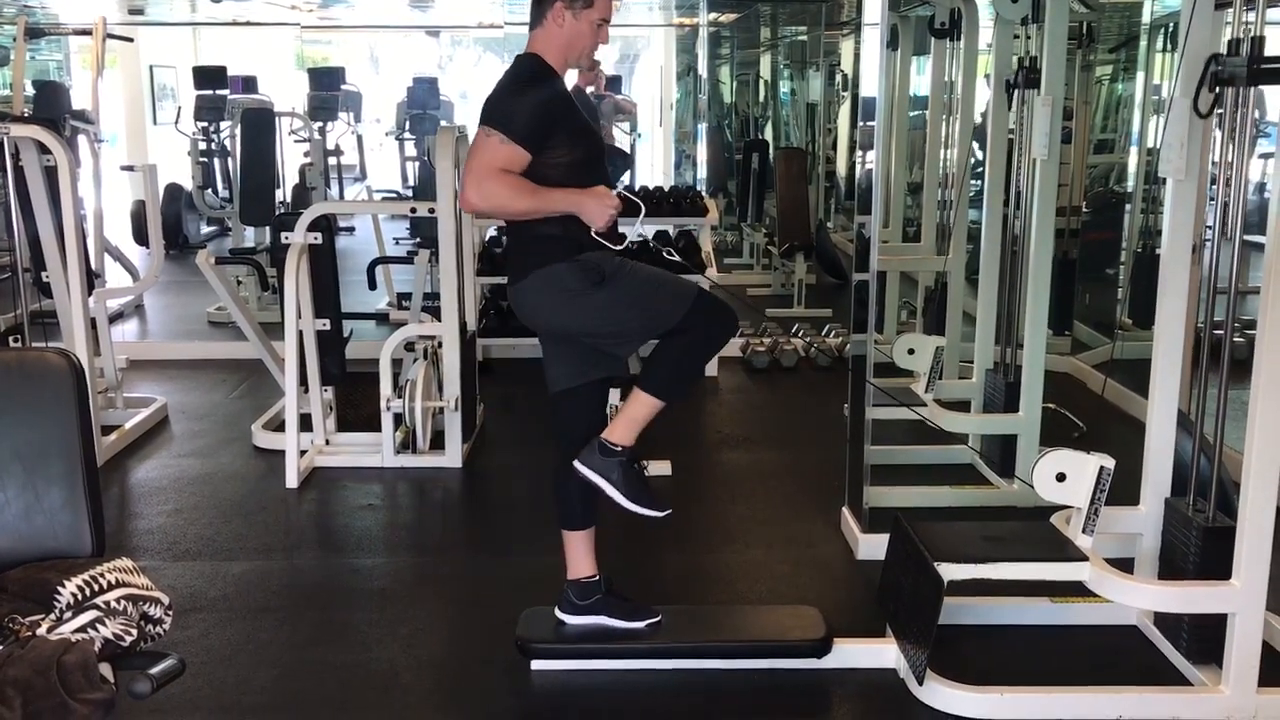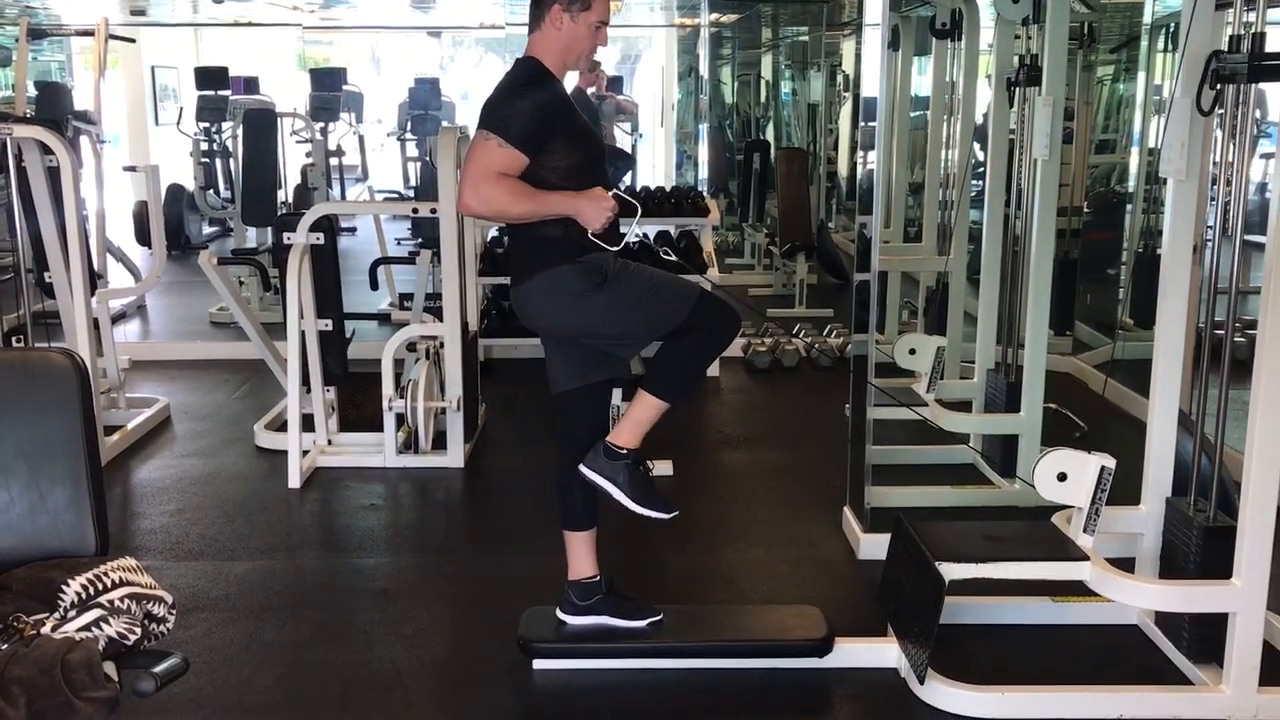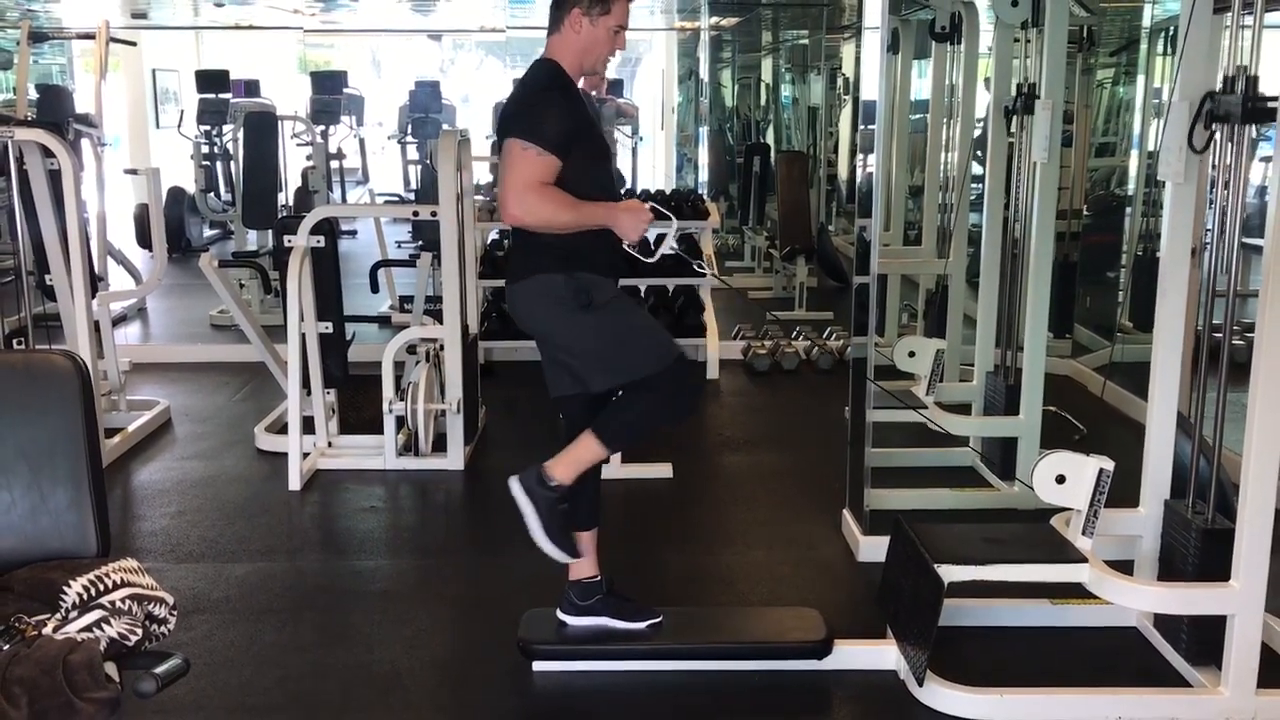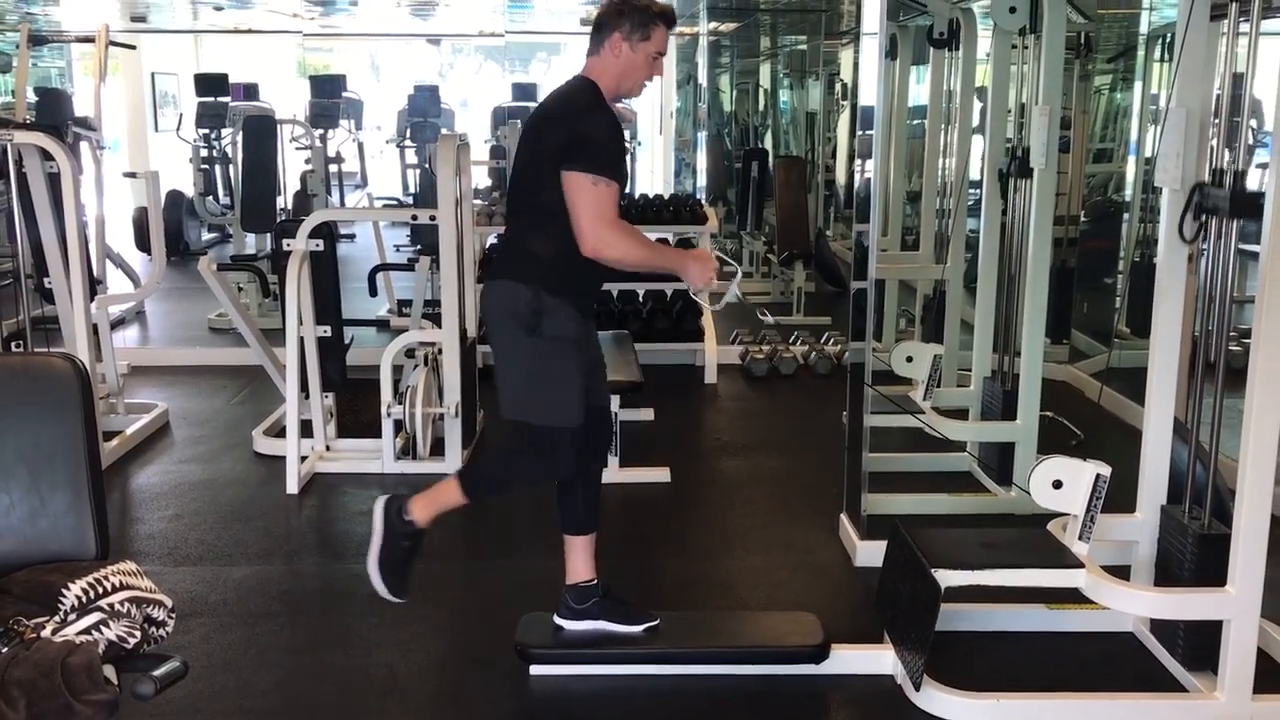
dt=0.4s
person 1, frame 1
left shoulder: (542, 89)
right shoulder: (530, 90)
right elbow: (478, 189)
left wrist: (590, 199)
right wrist: (578, 200)
left hip: (561, 282)
right hip: (566, 279)
left knee: (579, 433)
right knee: (710, 317)
left ankle: (583, 591)
right ankle: (615, 450)
person 1, frame 2
left shoulder: (543, 93)
right shoulder: (526, 94)
right elbow: (477, 192)
left wrist: (591, 205)
right wrist: (576, 204)
left hip: (564, 283)
right hip: (567, 281)
left knee: (582, 434)
right knee: (713, 320)
left ankle: (584, 593)
right ankle: (619, 453)
person 1, frame 3
left shoulder: (554, 94)
right shoulder: (547, 97)
right elbow: (520, 204)
left wrist: (614, 216)
right wrist: (612, 216)
left hip: (568, 285)
right hip: (563, 287)
left knee: (590, 428)
right knee: (673, 387)
left ankle: (585, 593)
right ankle: (549, 481)
person 1, frame 4
left shoulder: (576, 107)
right shoulder: (588, 119)
right elbow: (597, 238)
left wrist: (665, 259)
right wrist: (683, 264)
left hip: (551, 298)
right hip: (534, 301)
left knee: (588, 436)
right knee: (541, 447)
left ankle: (582, 594)
right ankle: (409, 516)
